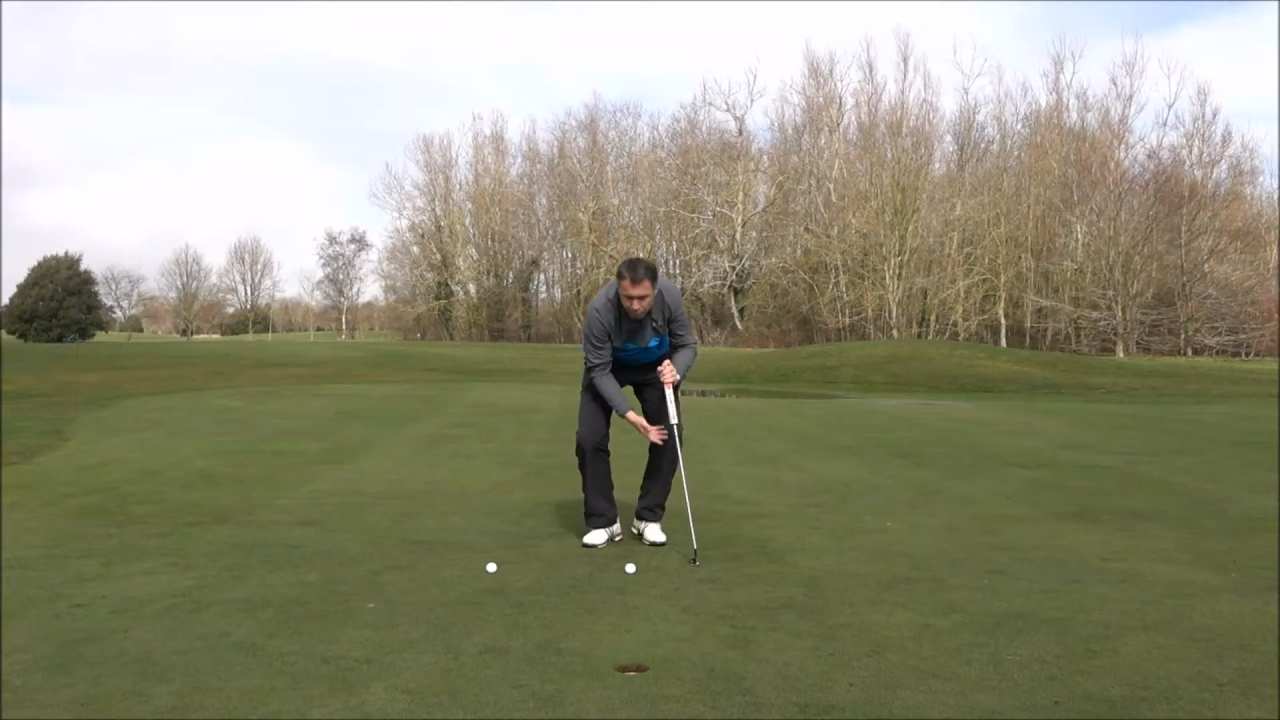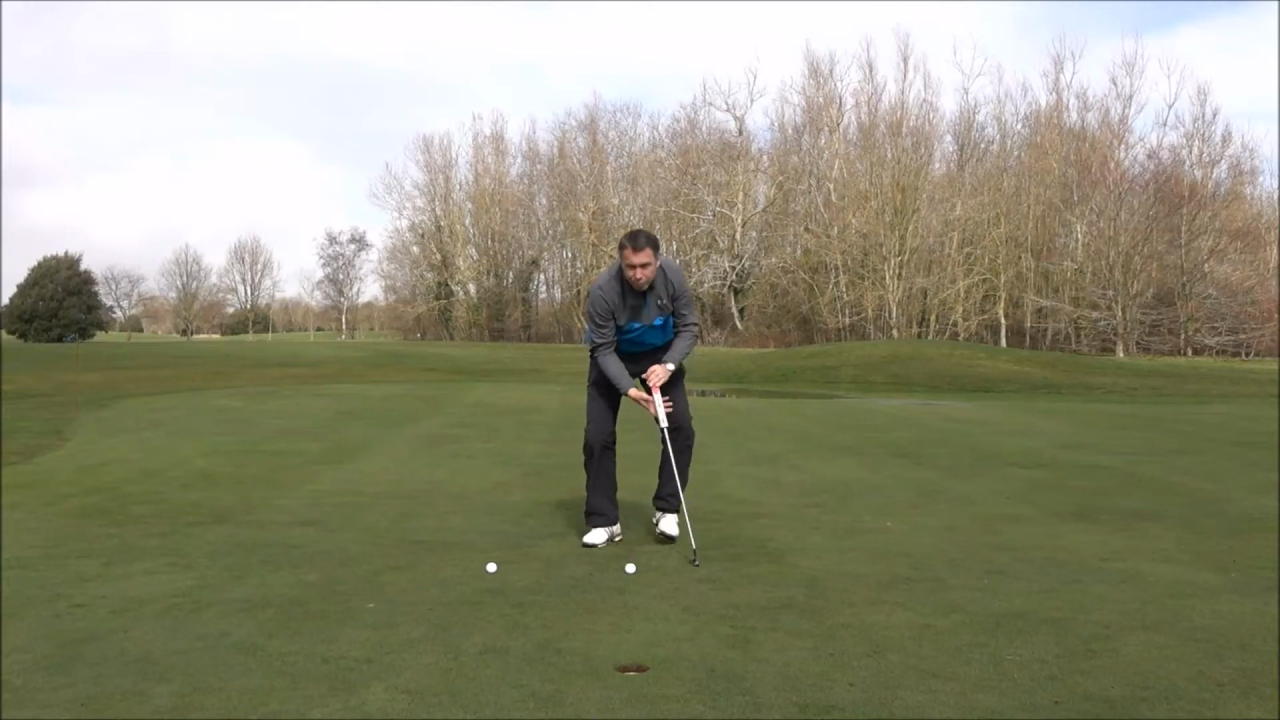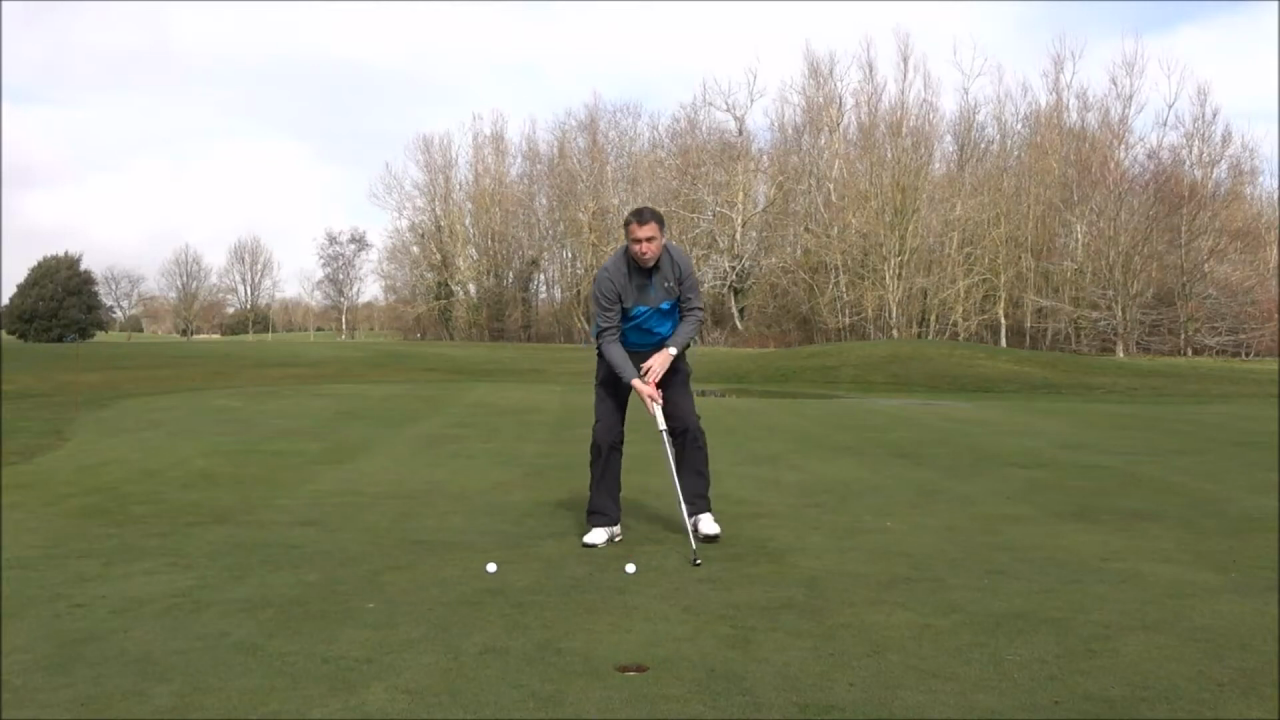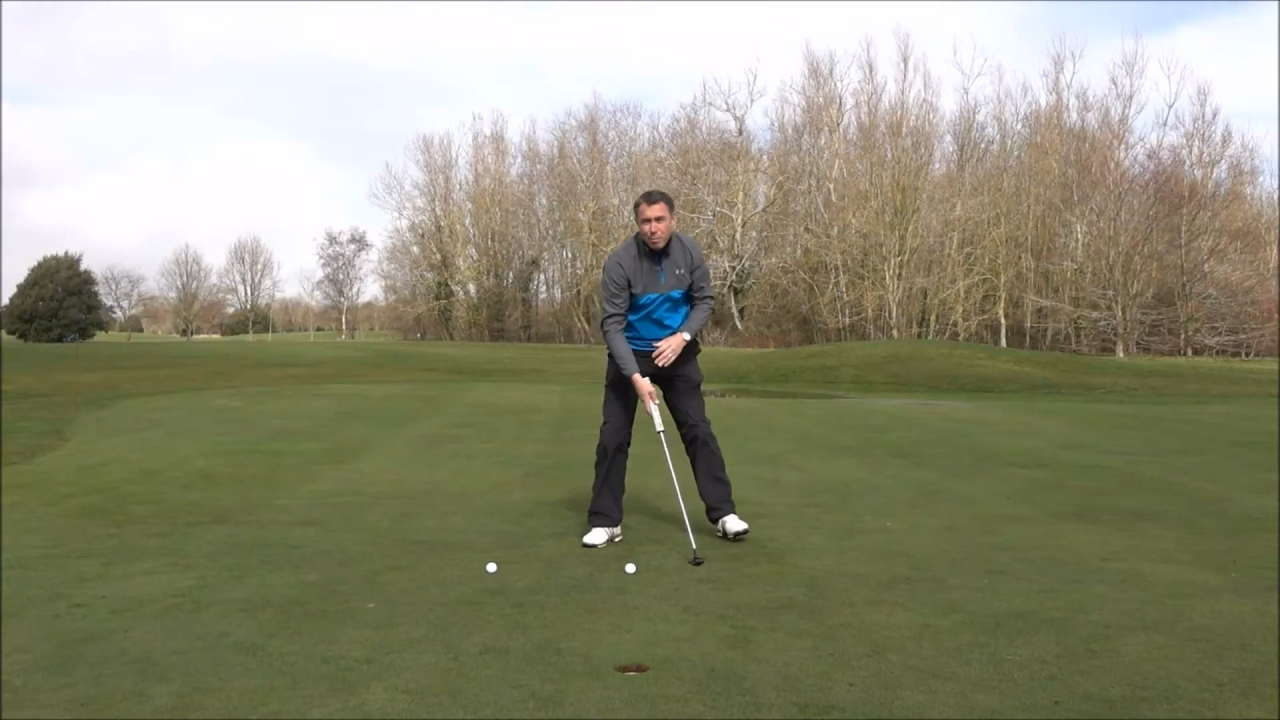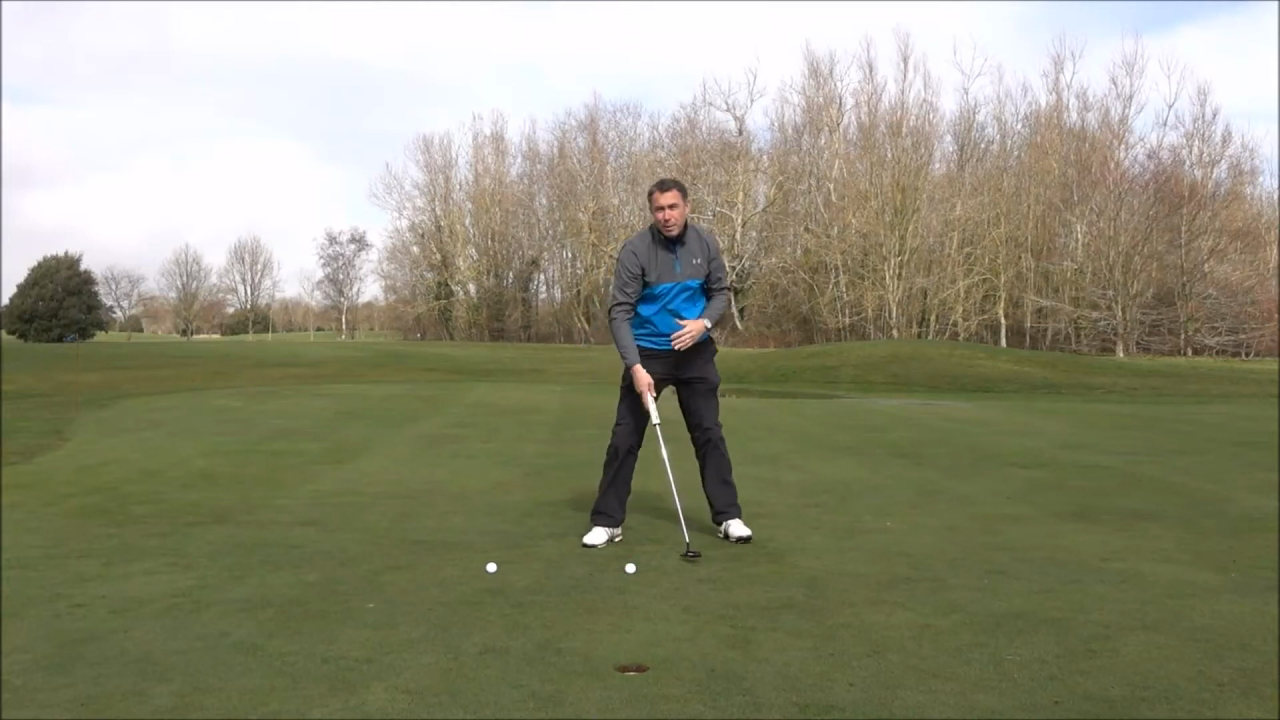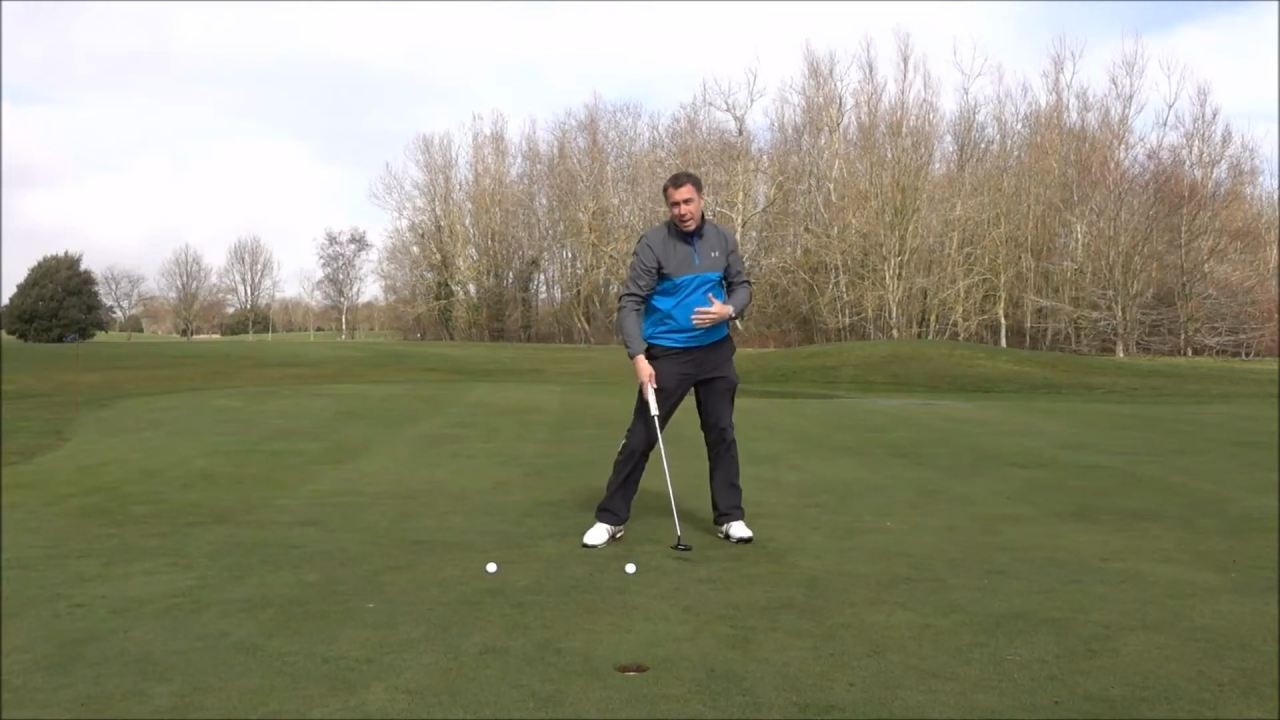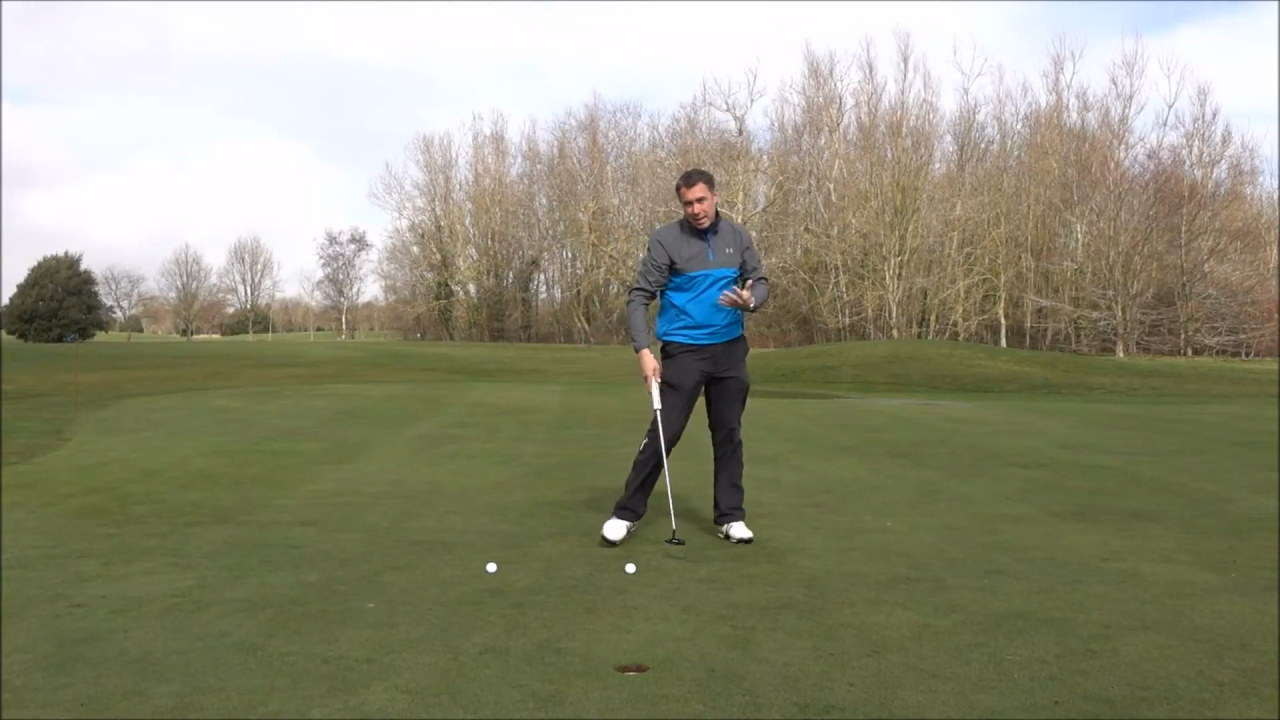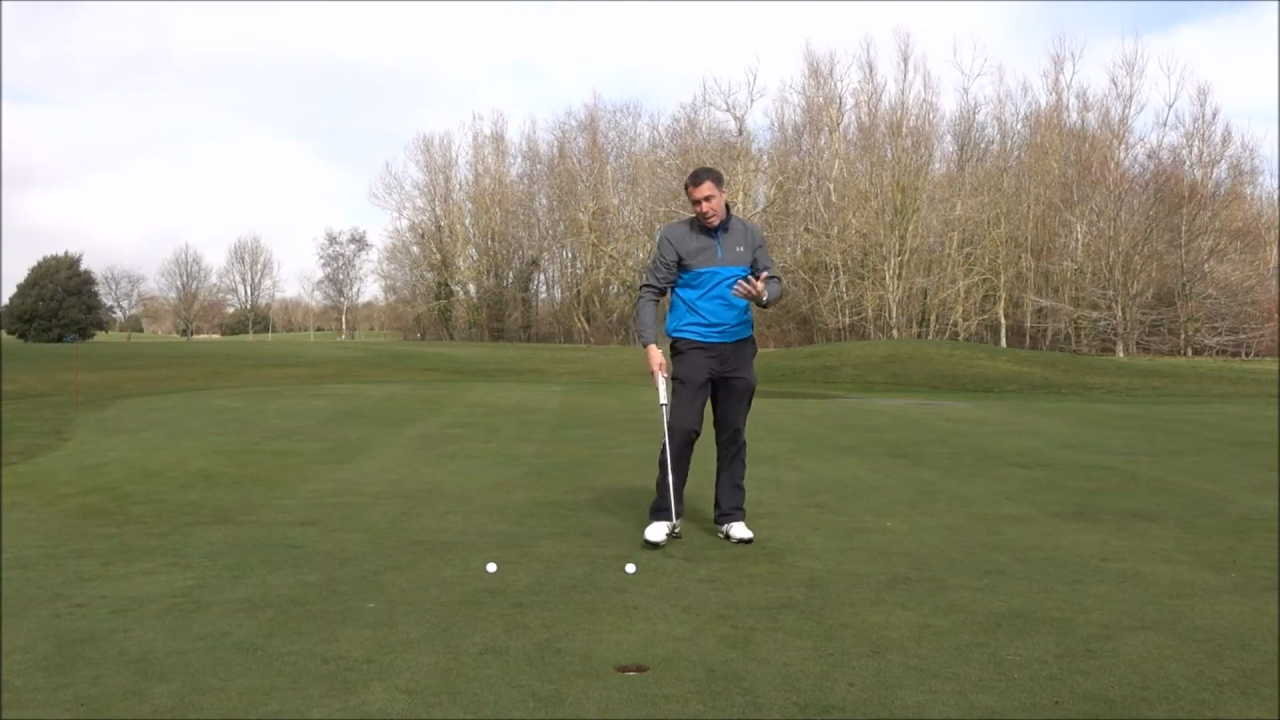
dt=0.1s
person 1, frame 1
left shoulder: (670, 297)
right shoulder: (600, 311)
left elbow: (686, 346)
right elbow: (598, 369)
left wrist: (675, 371)
right wrist: (629, 416)
left hip: (653, 366)
right hip: (607, 370)
left knee: (667, 436)
right knee: (590, 439)
left ankle: (647, 518)
right ankle: (603, 521)
person 1, frame 2
left shoulder: (672, 275)
right shoulder: (603, 288)
left elbow: (688, 326)
right elbow: (602, 350)
left wrist: (669, 366)
right wrist: (632, 392)
left hip: (659, 354)
right hip: (613, 355)
left knee: (679, 427)
right knee: (598, 435)
left ankle: (667, 509)
right ankle: (604, 521)
person 1, frame 3
left shoulder: (679, 262)
right shoulder: (610, 274)
left elbow: (693, 312)
right elbow: (608, 336)
left wrist: (669, 352)
right wrist: (635, 382)
left hip: (664, 354)
right hip: (620, 358)
left knee: (688, 427)
right knee: (605, 436)
left ankle: (699, 510)
right ankle: (605, 522)
person 1, frame 4
left shoulder: (689, 251)
right shoulder: (620, 261)
left elbow: (704, 301)
right elbow: (612, 325)
left wrist: (682, 337)
right wrist: (635, 377)
left hip: (676, 349)
right hip: (630, 354)
left knee: (698, 430)
right knee: (613, 436)
left ankle: (723, 512)
right ankle: (605, 521)
person 1, frame 5
left shoulder: (705, 244)
right shoulder: (635, 251)
left elbow: (721, 293)
right elbow: (620, 312)
left wrist: (702, 324)
right wrist: (636, 366)
left hip: (695, 352)
right hip: (649, 355)
left knee: (708, 432)
right knee: (625, 436)
left ankle: (727, 516)
right ankle: (606, 522)
person 1, frame 6
left shoulder: (723, 238)
right shoulder: (652, 243)
left elbow: (742, 286)
right elbow: (630, 304)
left wrist: (729, 310)
right wrist: (638, 357)
left hip: (715, 350)
right hip: (666, 353)
left knee: (721, 433)
right knee: (641, 436)
left ankle: (730, 517)
right ankle: (610, 518)
person 1, frame 7
left shoulder: (738, 236)
right shoulder: (665, 240)
left elbow: (760, 284)
right elbow: (639, 298)
left wrist: (749, 300)
right wrist: (644, 351)
left hip: (729, 349)
right hip: (681, 351)
left knee: (728, 434)
right knee: (665, 431)
left ankle: (730, 516)
right ankle: (627, 512)
person 1, frame 8
left shoulder: (750, 234)
right shoulder: (674, 236)
left elbow: (772, 283)
right elbow: (649, 293)
left wrist: (762, 294)
right wrist: (650, 344)
left hip: (738, 347)
right hip: (691, 348)
left knee: (732, 435)
right knee: (683, 427)
left ankle: (730, 516)
right ankle: (664, 514)
